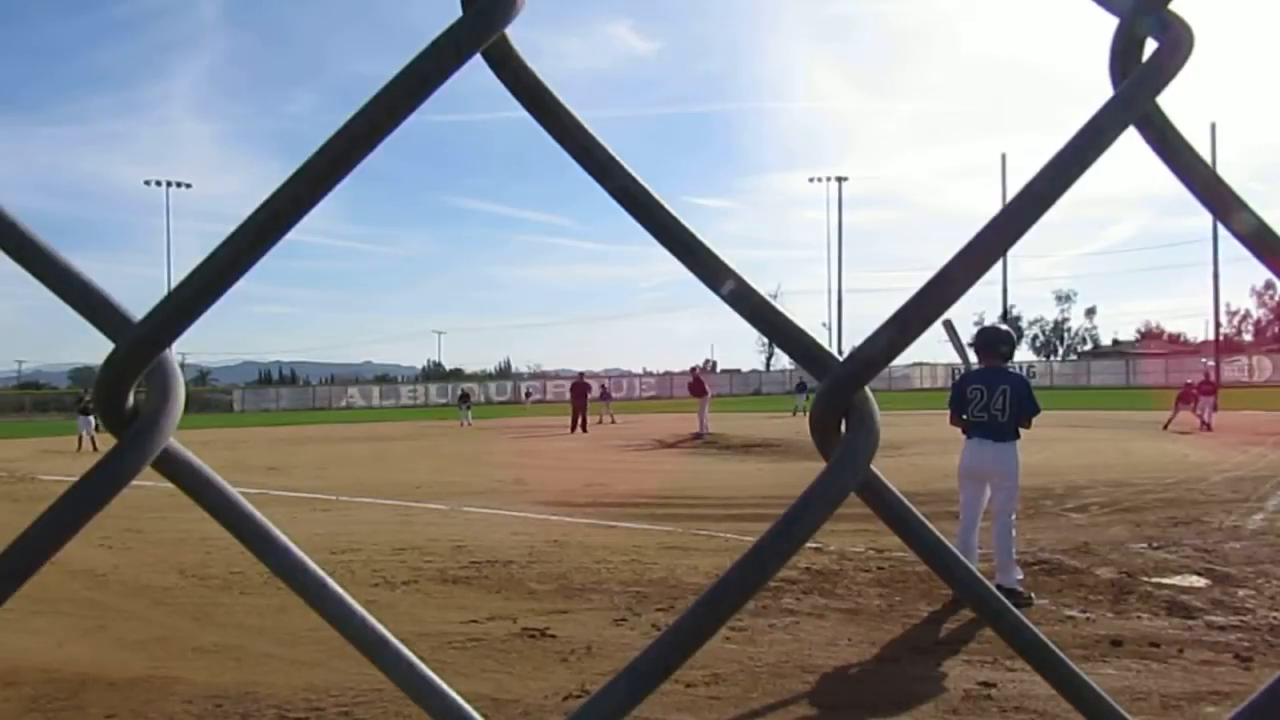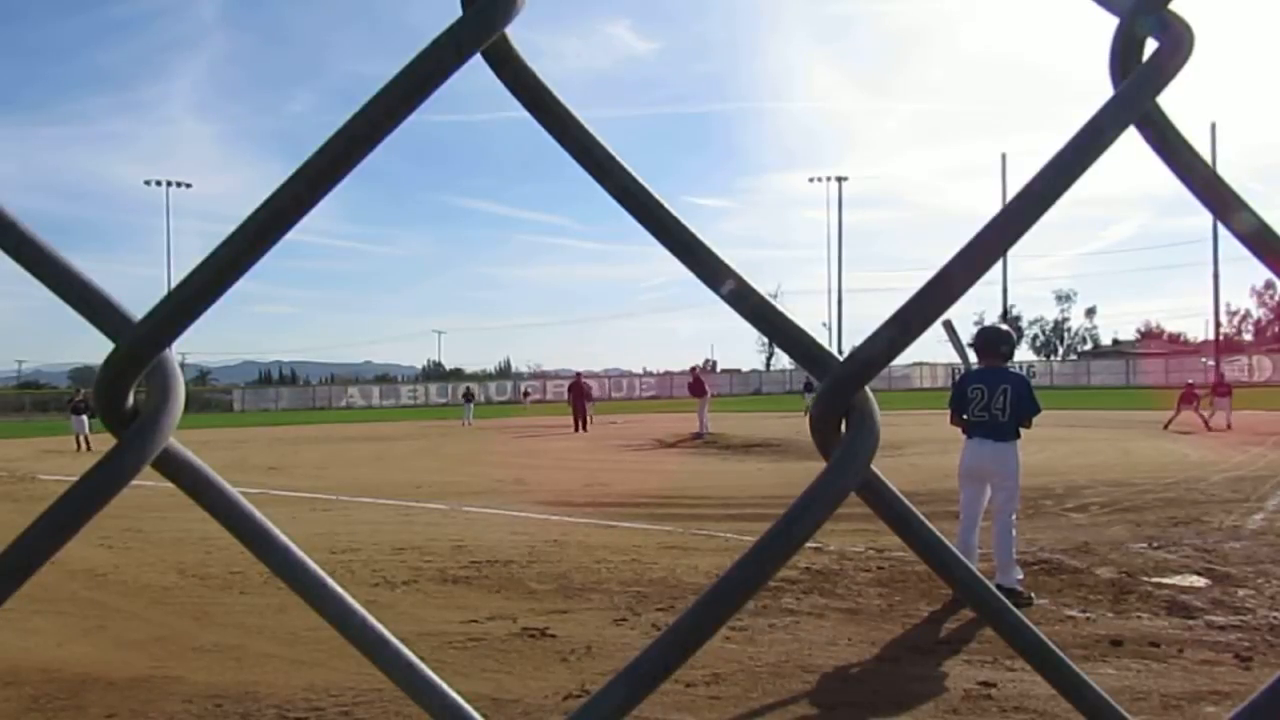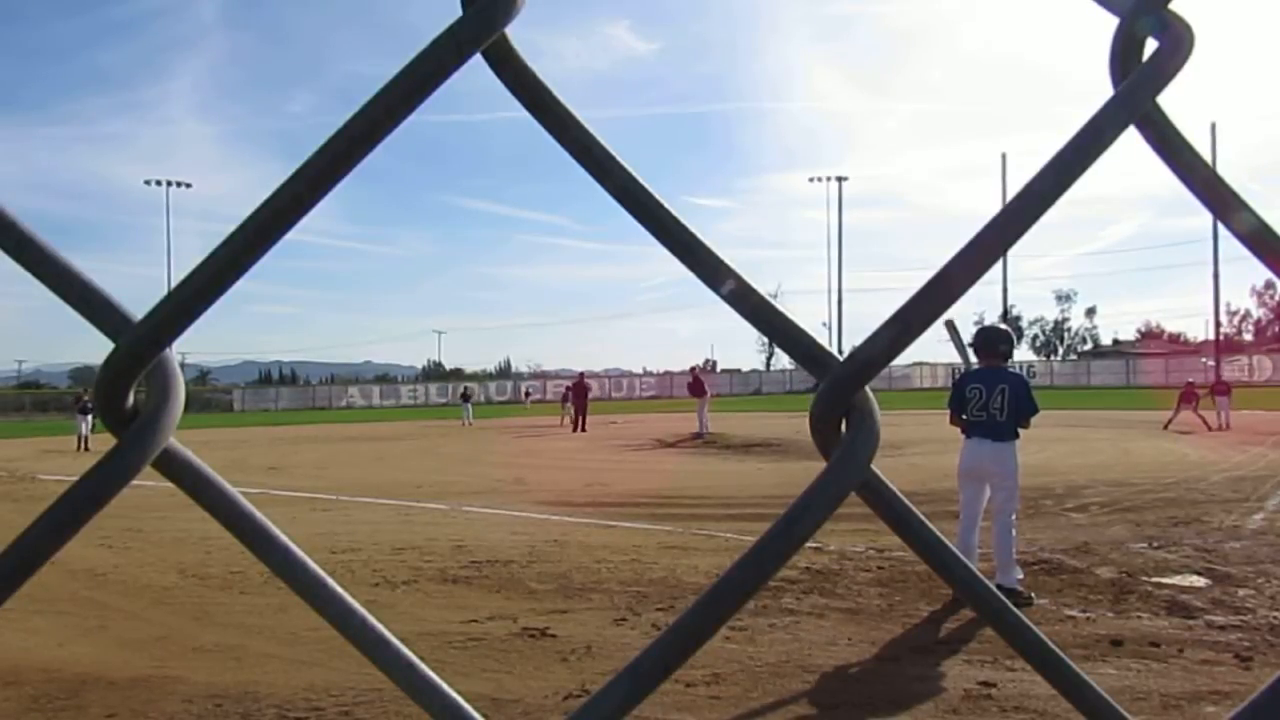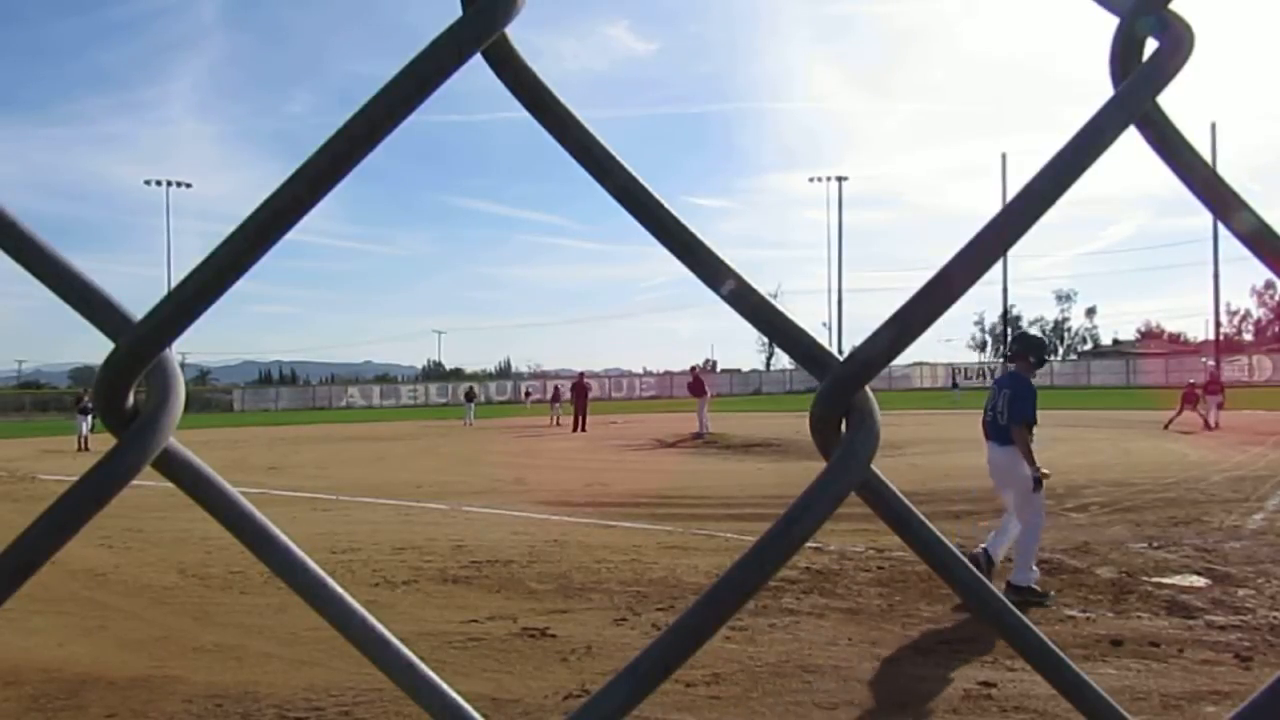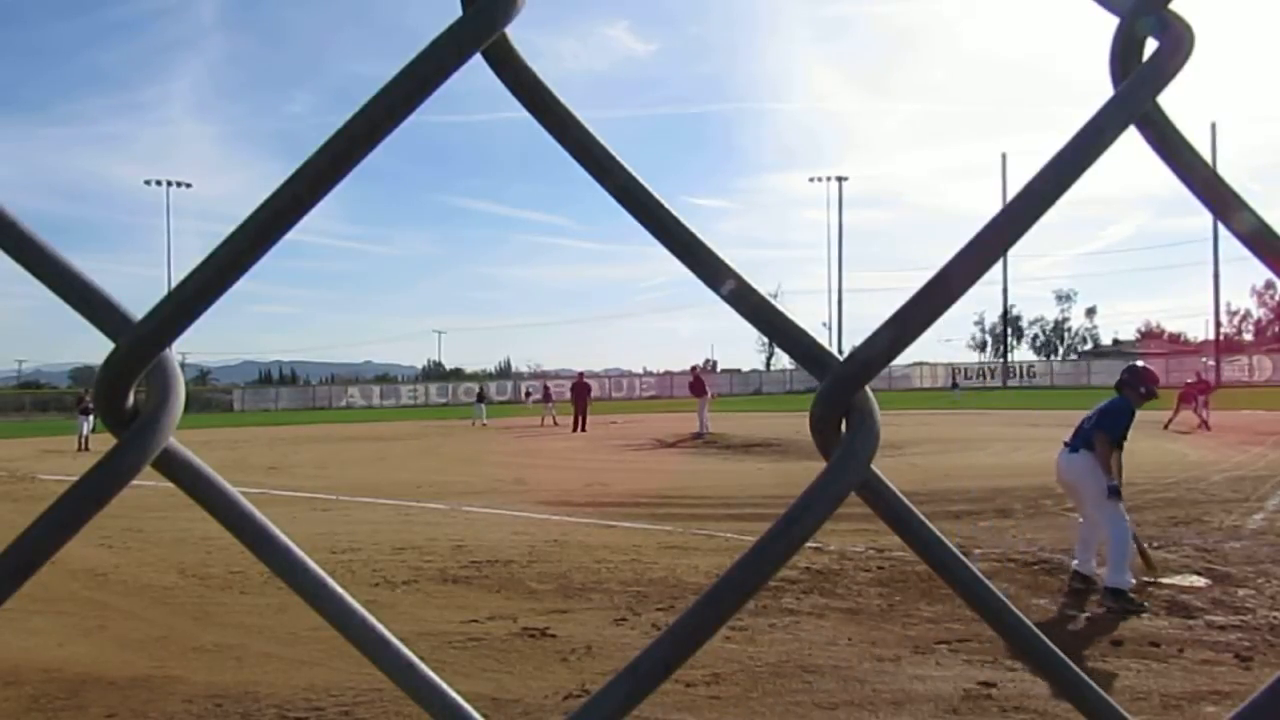
dt=1s
person 1, frame 1
left shoulder: (966, 380)
right shoulder: (1017, 382)
left elbow: (954, 419)
right elbow: (1026, 423)
left hip: (972, 452)
right hip: (1003, 453)
left knee: (968, 517)
right knee: (1004, 519)
right ankle: (1006, 583)
person 1, frame 2
left shoulder: (966, 379)
right shoulder: (1017, 381)
left elbow: (955, 419)
right elbow: (1027, 422)
left hip: (973, 451)
right hip: (1003, 452)
left knee: (968, 517)
right knee: (1004, 519)
right ankle: (1006, 583)
person 1, frame 3
left shoulder: (965, 380)
right shoulder: (1016, 381)
left elbow: (955, 420)
right elbow: (1025, 423)
left hip: (972, 451)
right hip: (1002, 452)
left knee: (968, 517)
right knee: (1004, 519)
right ankle: (1007, 584)
person 1, frame 4
left shoulder: (999, 382)
right shoulder: (1025, 387)
left elbow: (986, 421)
right elbow: (1019, 432)
right wrist: (1035, 468)
left hip: (994, 453)
right hip: (1014, 456)
left knee: (1016, 516)
right knee: (1032, 520)
left ankle: (985, 556)
right ankle: (1020, 583)
person 1, frame 5
left shoulder: (1113, 406)
right shoulder: (1123, 408)
left elbow: (1114, 451)
right elbow: (1100, 441)
left wrist: (1114, 483)
right wrist: (1111, 481)
left hip: (1067, 461)
right hip: (1082, 464)
left knee: (1092, 517)
right knee: (1116, 524)
left ankle: (1081, 573)
right ankle: (1115, 589)
